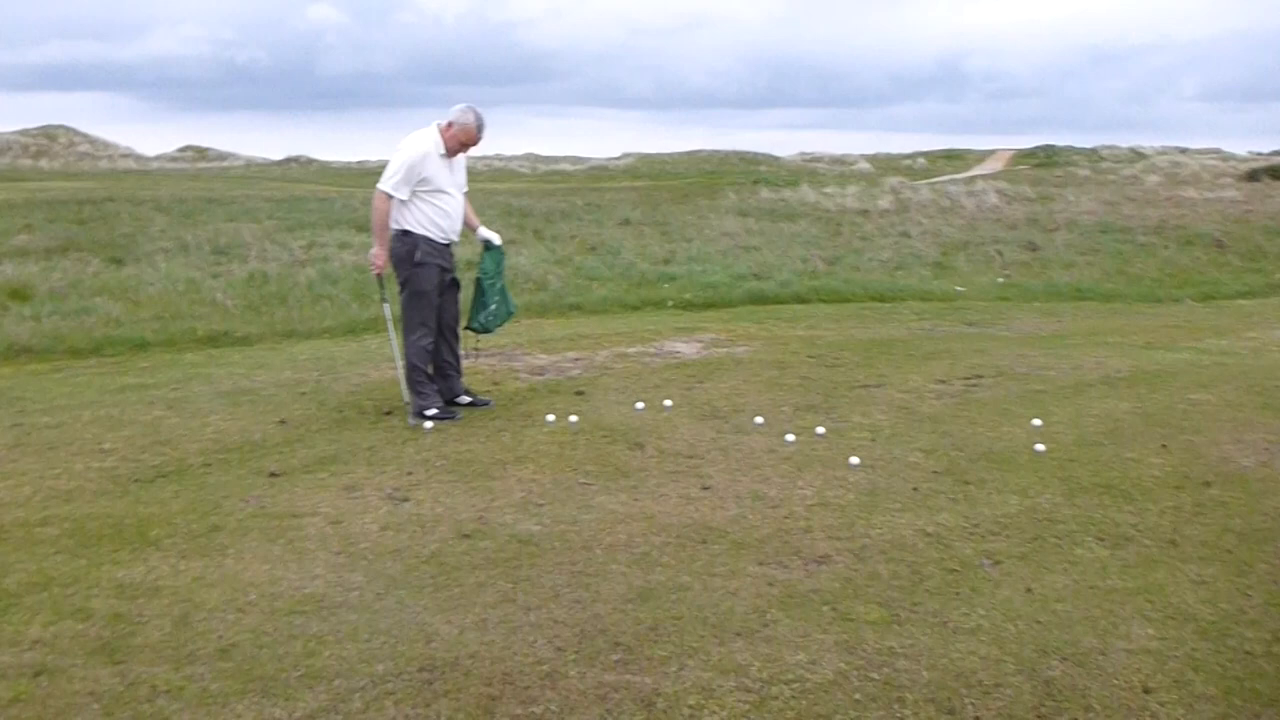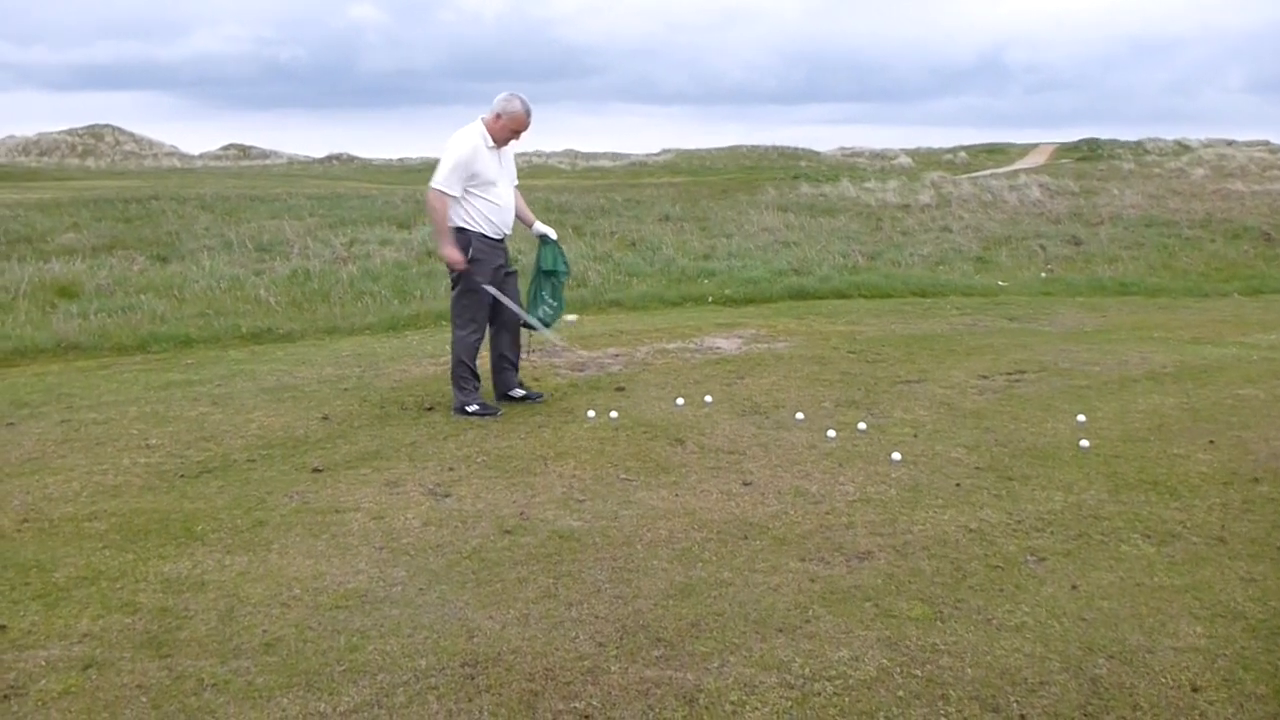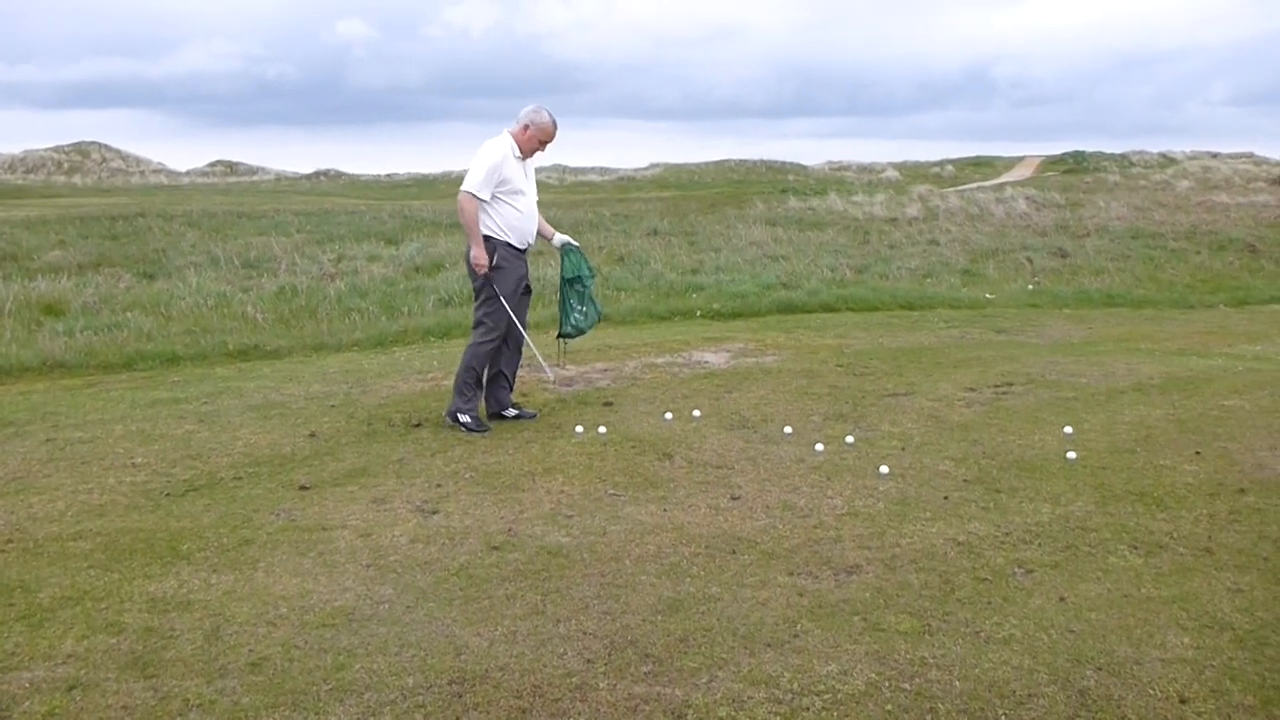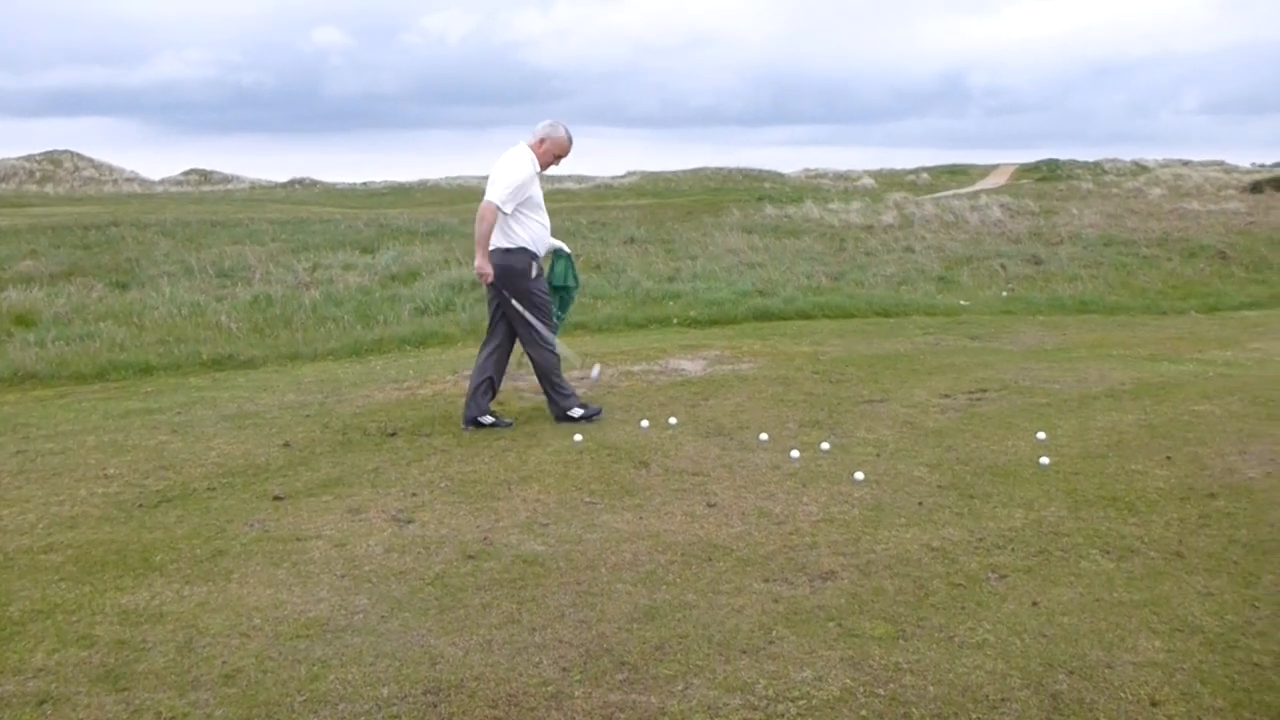
dt=0.7s
person 1, frame 1
left shoulder: (456, 154)
right shoulder: (416, 150)
right elbow: (383, 196)
left wrist: (480, 230)
right wrist: (380, 247)
left hip: (442, 249)
right hip: (416, 248)
left knee: (447, 323)
right knee: (421, 326)
left ankle: (451, 390)
right ankle: (424, 400)
person 1, frame 2
left shoulder: (503, 147)
right shoulder: (466, 145)
right elbow: (438, 194)
left wrist: (535, 224)
right wrist: (446, 244)
left hip: (497, 244)
right hip: (471, 246)
left knee: (510, 316)
right knee: (470, 324)
left ankle: (508, 384)
right ankle: (465, 398)
person 1, frame 3
left shoulder: (523, 161)
right shoulder: (495, 154)
right elbow: (467, 199)
left wrist: (554, 236)
right wrist: (476, 248)
left hip: (514, 255)
right hip: (494, 255)
left knee: (513, 333)
right knee: (490, 330)
left ankle: (498, 403)
right ankle: (463, 406)
person 1, frame 4
left shoulder: (519, 164)
right shoulder: (520, 168)
right elbow: (488, 208)
left wrist: (546, 241)
right wrist: (482, 257)
left hip: (508, 260)
right hip: (516, 262)
left knee: (500, 339)
right knee: (539, 338)
left ankle: (477, 410)
right ankle: (565, 406)
